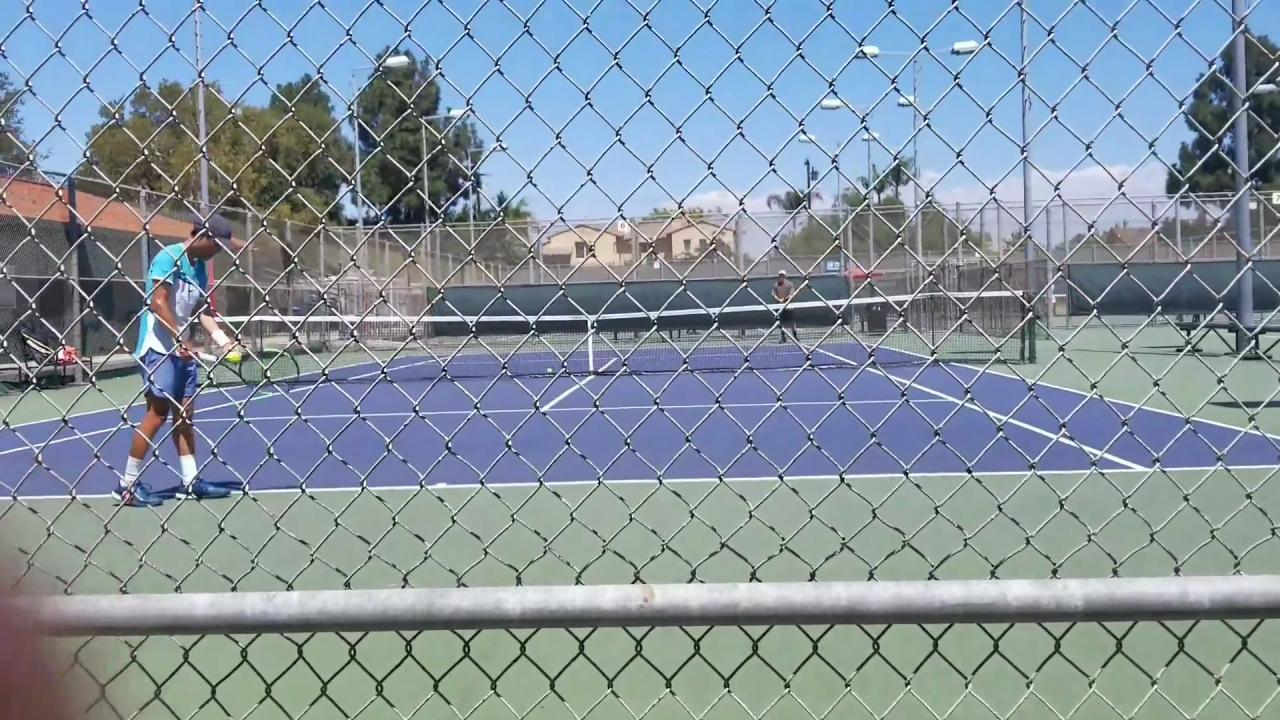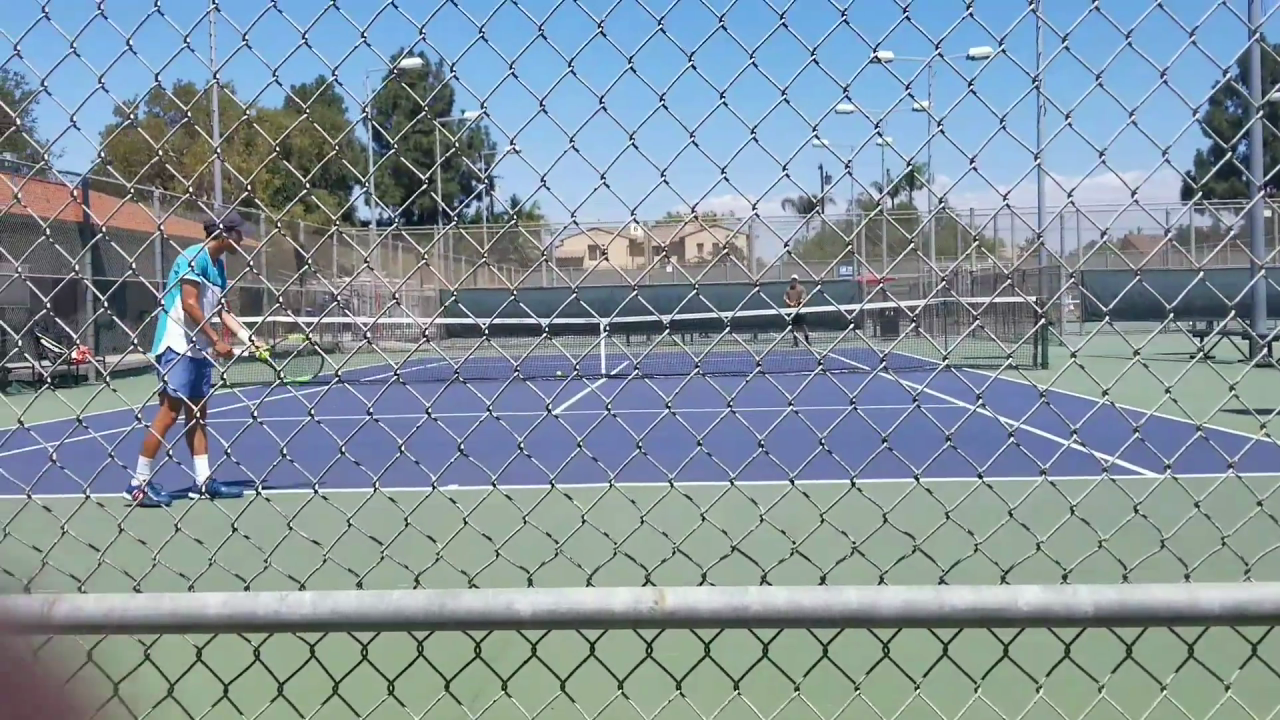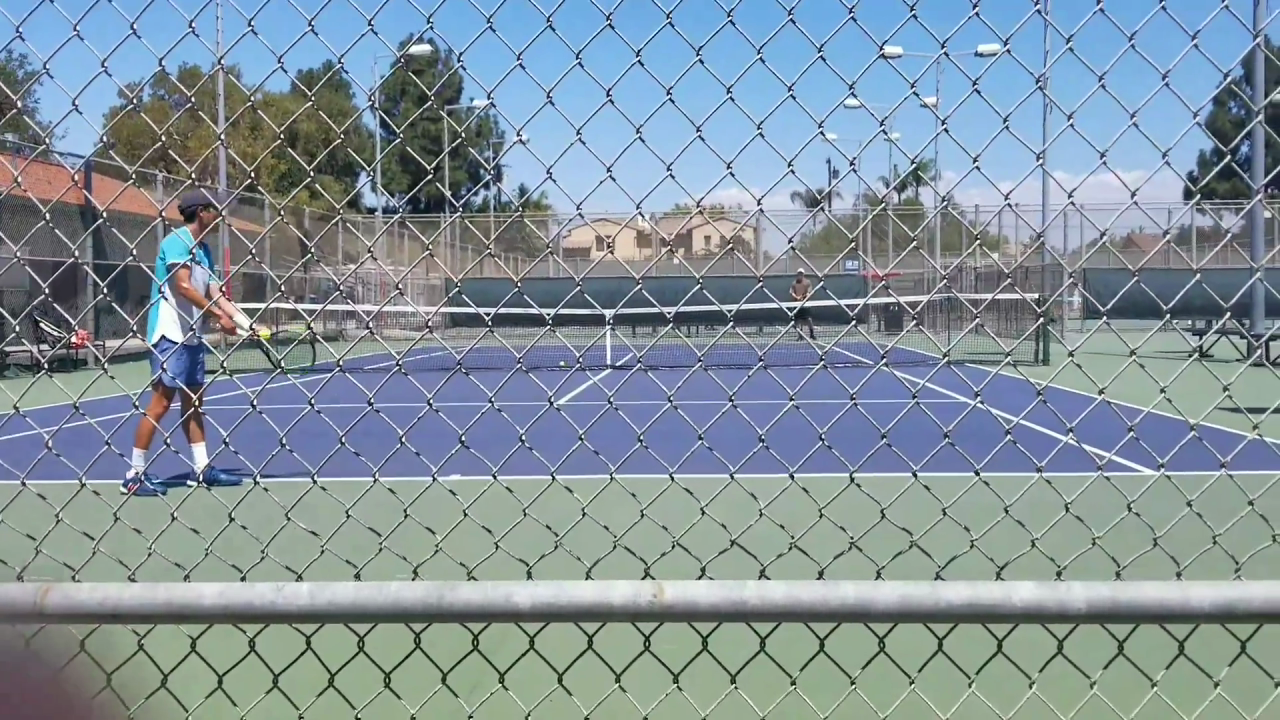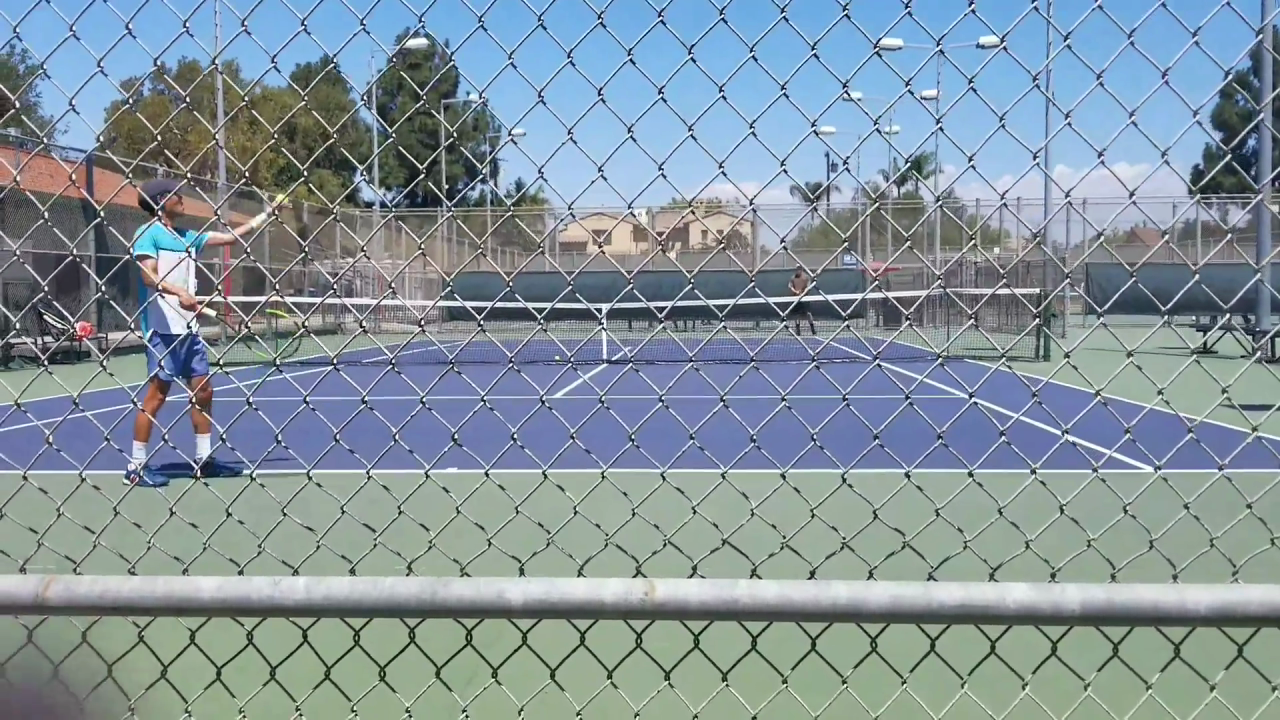
dt=0.3s
person 1, frame 1
left shoulder: (200, 267)
right shoulder: (169, 257)
left elbow: (202, 311)
right elbow: (158, 304)
left wrist: (224, 341)
right wrist: (181, 341)
left hip: (183, 349)
right hip: (160, 347)
left knee: (184, 415)
right knee: (157, 413)
left ankle: (190, 481)
right ankle: (128, 484)
person 1, frame 2
left shoulder: (219, 266)
right shoulder: (194, 256)
left elbow: (222, 311)
right elbow: (190, 304)
left wrist: (249, 338)
right wrist: (216, 341)
left hip: (198, 350)
right hip: (176, 347)
left knee: (197, 414)
right knee: (169, 413)
left ankle: (203, 481)
right ankle: (139, 483)
person 1, frame 3
left shoulder: (203, 250)
right shoulder: (177, 240)
left elbow: (216, 295)
right elbow: (183, 286)
left wrist: (247, 324)
right wrist: (219, 316)
left hip: (192, 336)
right hip: (169, 335)
left knee: (193, 403)
right knee: (161, 402)
left ankle: (201, 469)
right ankle: (134, 474)
person 1, frame 4
left shoulder: (186, 236)
right shoulder: (148, 234)
left elbow: (229, 237)
right elbow: (149, 276)
left wrist: (264, 216)
right wrist: (181, 295)
left hip: (191, 330)
right hip: (164, 330)
left knee: (203, 392)
right knee: (156, 396)
left ankle: (205, 459)
right ankle: (137, 468)
